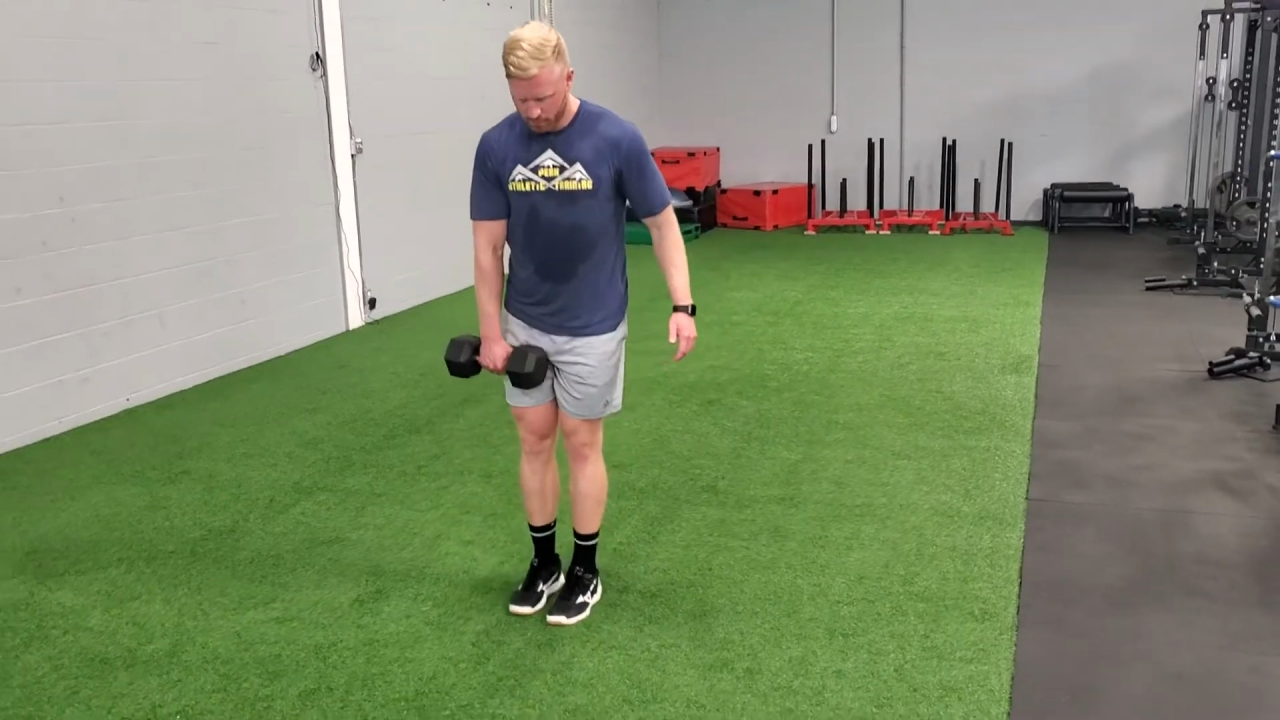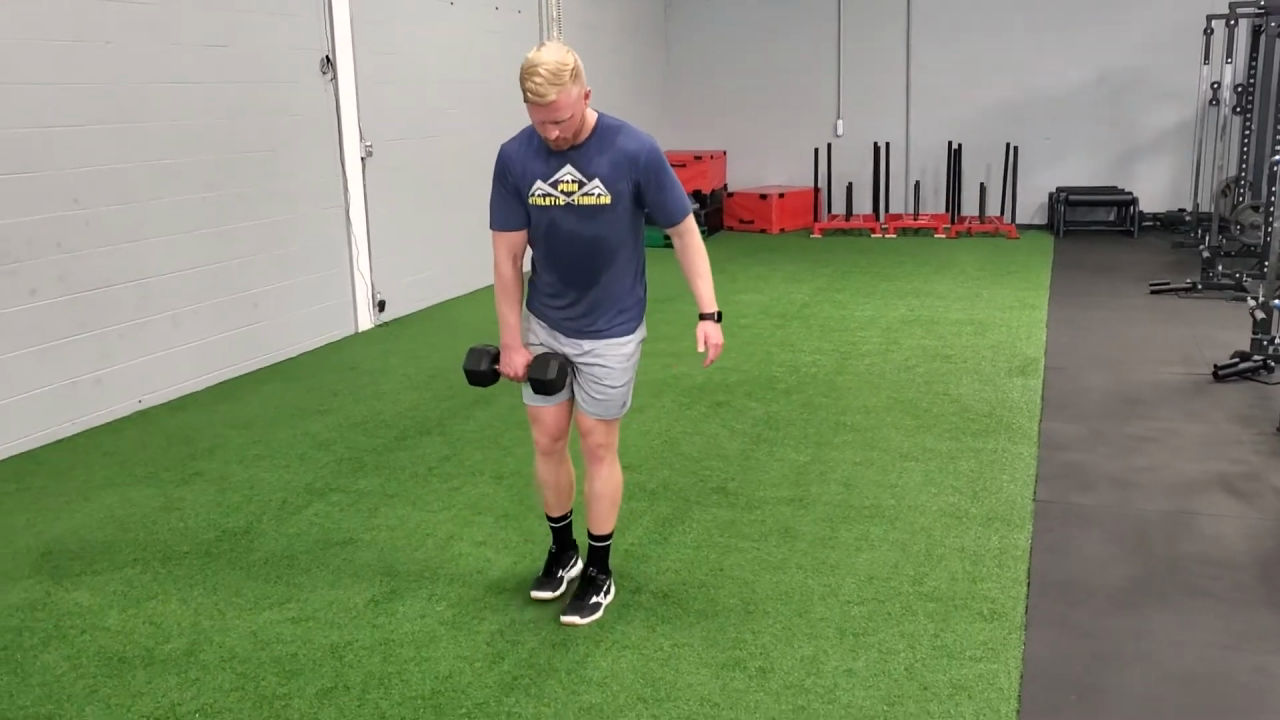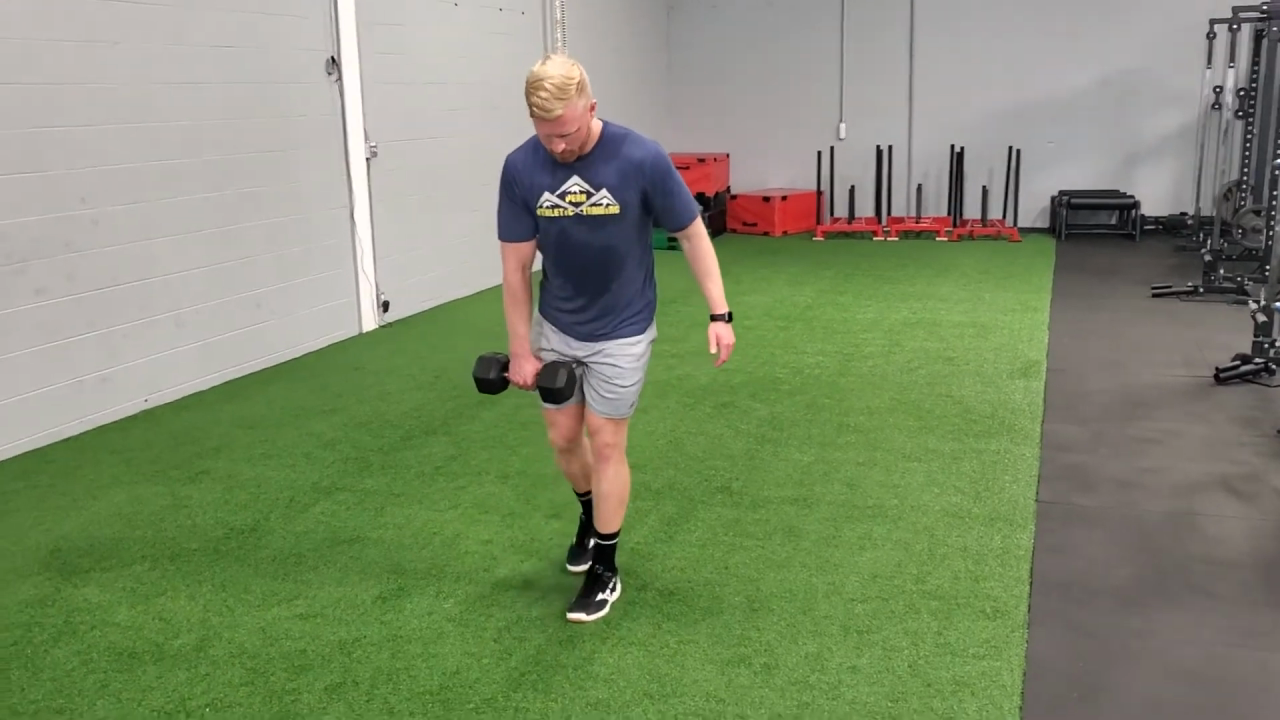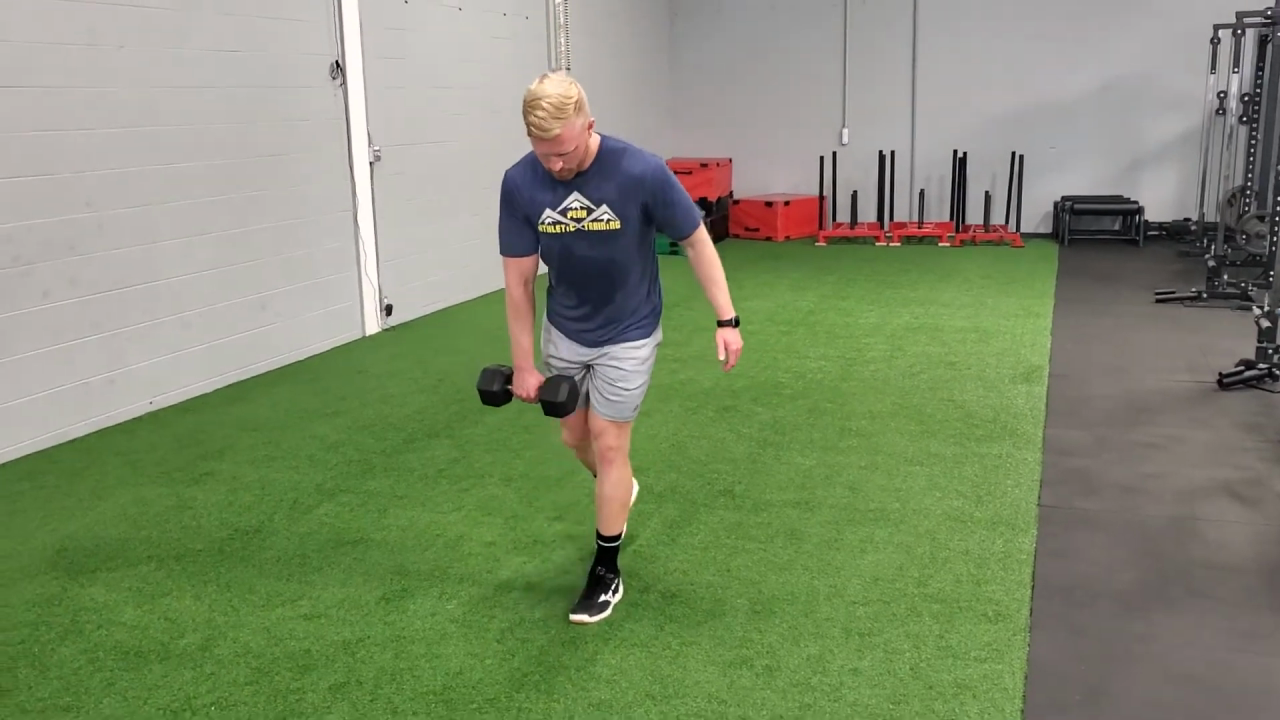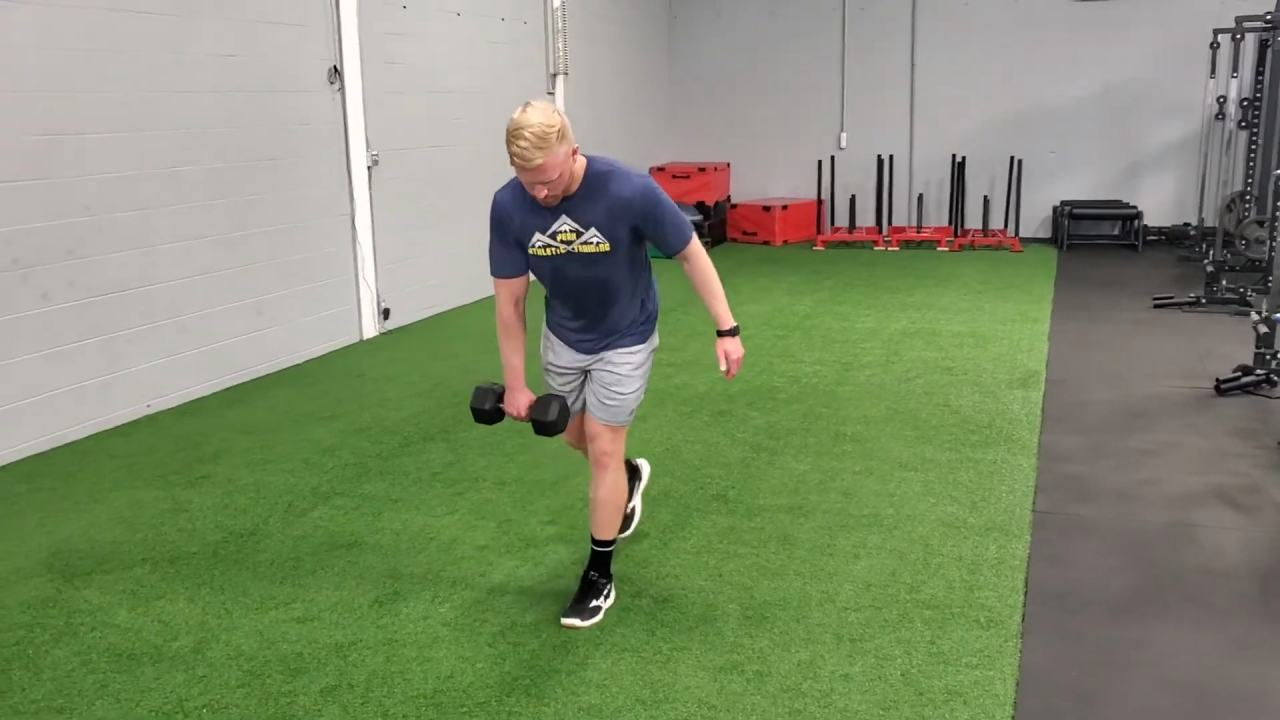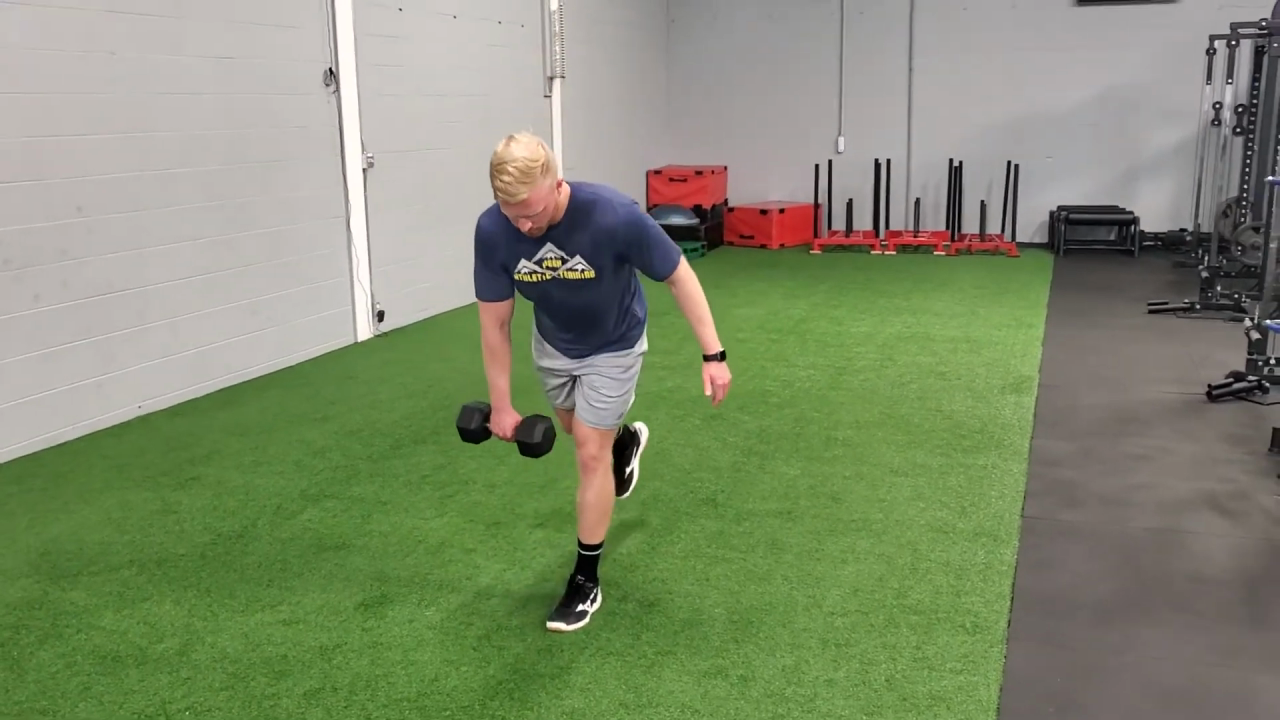
dt=0.3s
person 1, frame 1
left shoulder: (616, 139)
right shoulder: (496, 146)
left elbow: (662, 224)
right elbow: (488, 247)
left wrist: (682, 306)
right wrist: (491, 333)
left hip: (591, 326)
right hip: (525, 323)
left knee: (581, 443)
right knee: (534, 440)
left ankle: (585, 572)
right ankle: (543, 562)
person 1, frame 2
left shoulder: (635, 152)
right shoulder: (514, 158)
left elbow: (683, 232)
right elbow: (507, 256)
left wrist: (708, 313)
right wrist: (511, 342)
left hip: (610, 329)
right hip: (544, 324)
left knee: (598, 445)
right knee: (546, 439)
left ankle: (598, 571)
right ankle: (561, 550)
person 1, frame 3
left shoulder: (641, 159)
right shoulder: (520, 168)
left elbow: (692, 234)
right elbow: (516, 266)
left wrist: (719, 314)
right wrist: (520, 351)
left hip: (621, 330)
right hip: (555, 327)
left knee: (605, 444)
right knee: (563, 439)
left ankle: (604, 569)
right ankle: (590, 515)
person 1, frame 4
left shoulder: (641, 172)
right shoulder: (519, 183)
left elbow: (695, 240)
right elbow: (518, 280)
left wrist: (726, 319)
right wrist: (523, 364)
left hip: (627, 334)
right hip: (563, 331)
left knee: (609, 446)
right knee: (576, 438)
left ankle: (606, 573)
right ankle: (618, 492)
person 1, frame 5
left shoulder: (630, 191)
right shoulder: (509, 206)
left elbow: (690, 253)
right elbow: (509, 300)
left wrist: (726, 329)
right wrist: (515, 384)
left hip: (623, 338)
right hip: (563, 337)
left knee: (603, 449)
right knee: (577, 440)
left ankle: (599, 577)
right ankle: (629, 476)
person 1, frame 6
left shoulder: (615, 216)
right shoulder: (492, 230)
left elbow: (678, 275)
right elbow: (495, 323)
left wrist: (713, 354)
right wrist: (501, 404)
left hip: (611, 345)
right hip: (552, 343)
left knee: (590, 454)
right knee: (574, 430)
left ankle: (586, 580)
right ankle: (625, 437)
